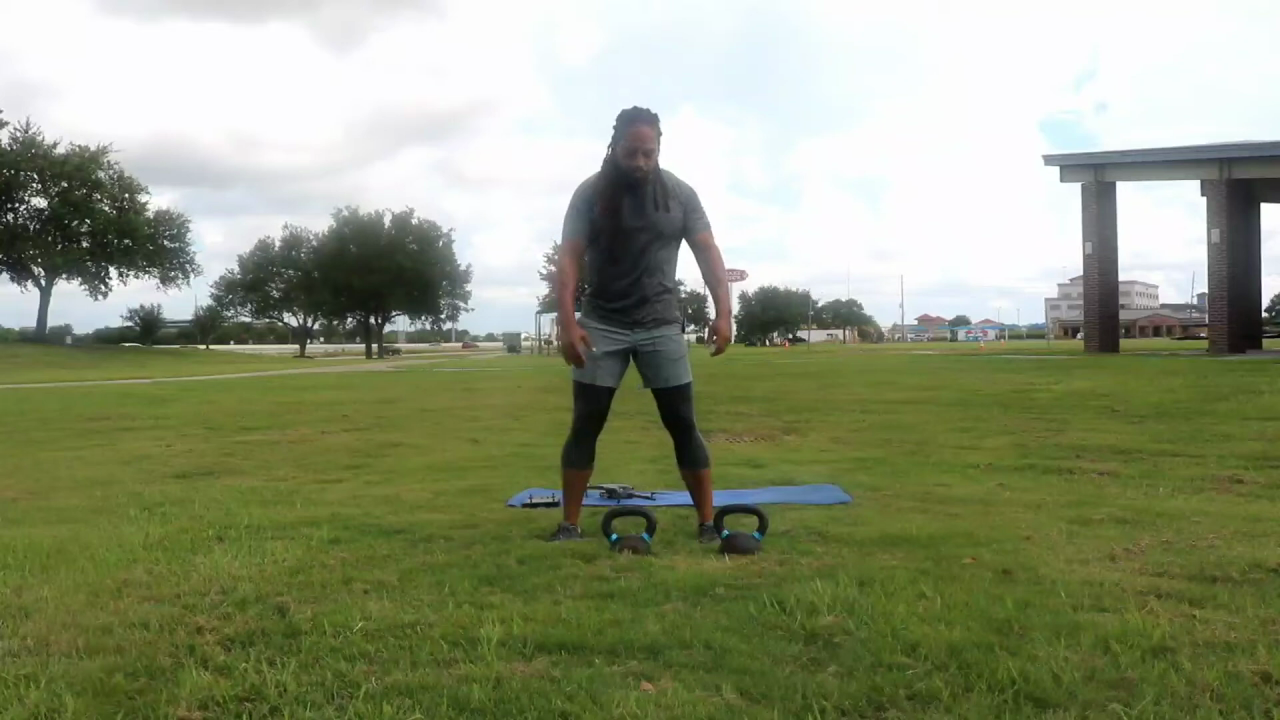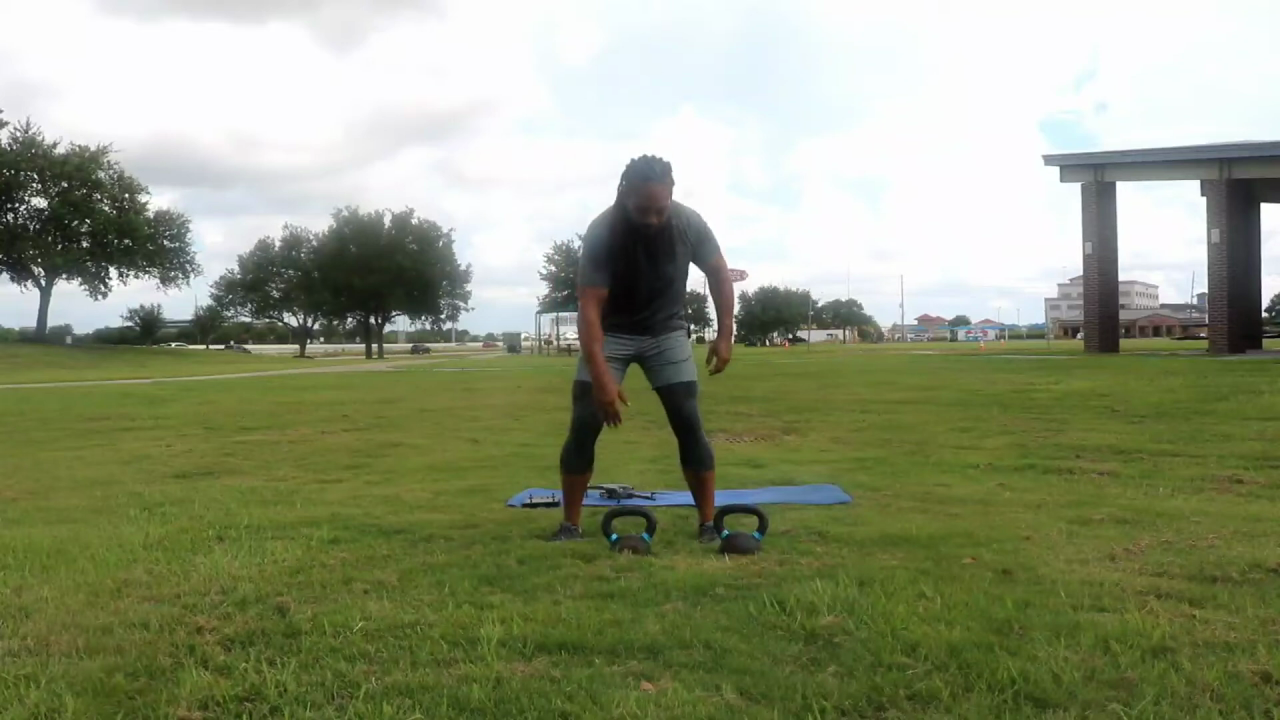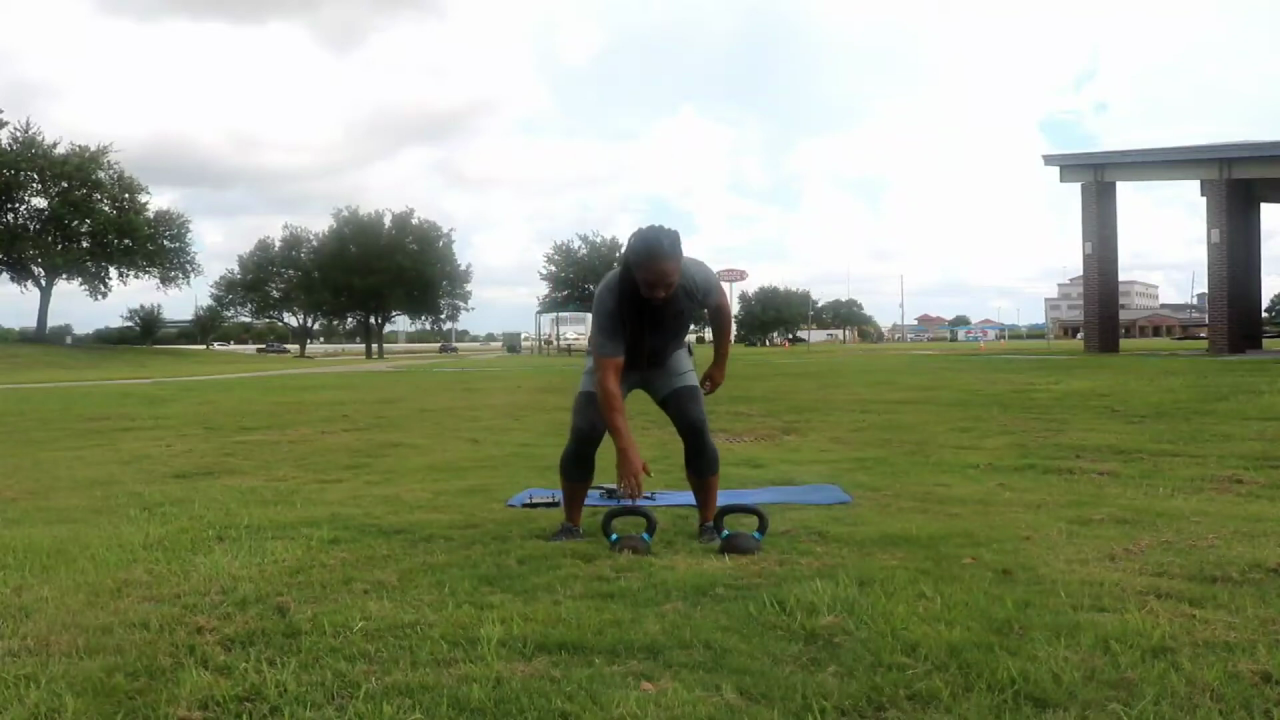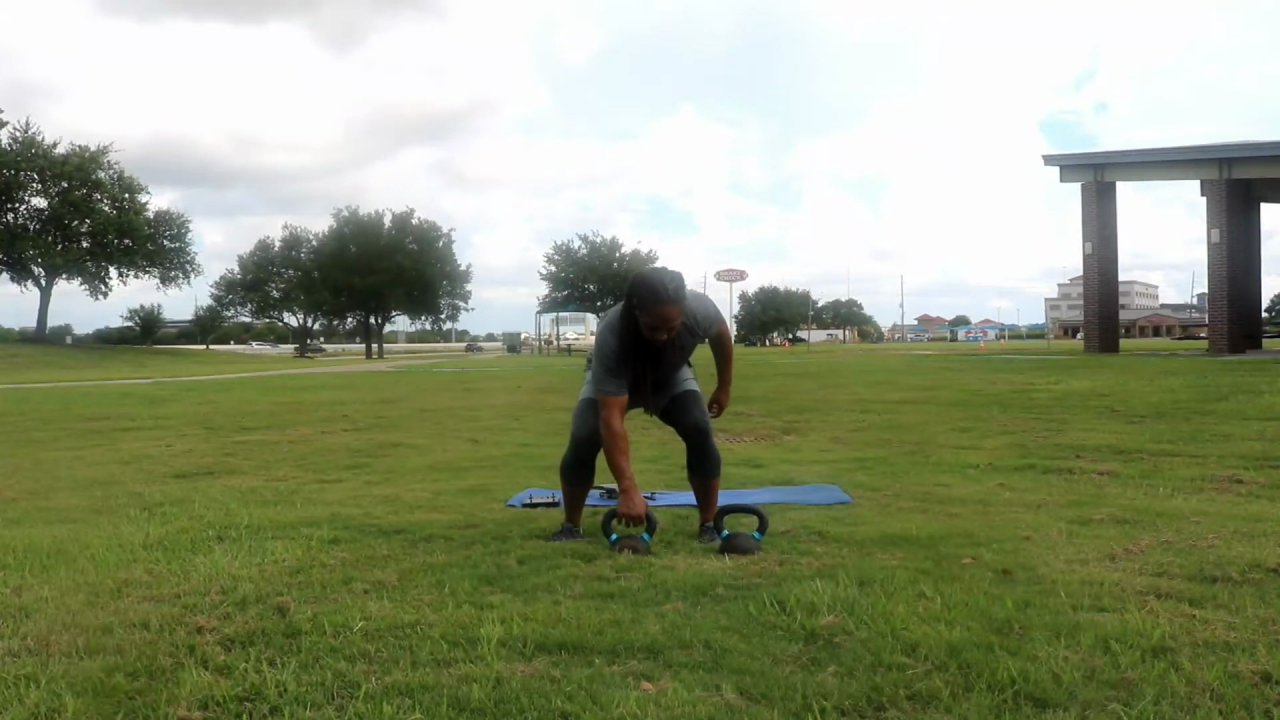
dt=0.3s
person 1, frame 1
left shoulder: (680, 193)
right shoulder: (590, 193)
left elbow: (707, 253)
right elbow: (569, 259)
left wrist: (722, 313)
right wrist: (567, 322)
left hip: (660, 325)
right hip: (602, 325)
left knee: (682, 425)
right knee: (586, 425)
left ankle: (707, 523)
right ankle: (569, 525)
person 1, frame 2
left shoulder: (690, 224)
right shoulder: (602, 232)
left elbow: (718, 274)
right elbow: (589, 307)
left wrist: (725, 335)
right wrist: (601, 378)
left hip: (666, 332)
right hip: (611, 333)
left knee: (689, 424)
right knee: (584, 424)
left ankle: (708, 524)
right ankle: (570, 525)
person 1, frame 3
left shoulder: (698, 276)
right shoulder: (610, 295)
left elbow: (720, 308)
right elbow: (607, 380)
left wrist: (720, 362)
right wrist: (626, 449)
left hip: (669, 358)
right hip: (613, 360)
left knee: (696, 427)
right knee: (584, 432)
left ankle: (708, 524)
right ankle: (570, 525)
person 1, frame 4
left shoulder: (699, 309)
right shoulder: (612, 333)
left elbow: (721, 335)
right elbow: (611, 419)
left wrist: (724, 388)
right wrist: (627, 490)
left hip: (671, 377)
right hip: (613, 381)
left knee: (699, 430)
right knee: (583, 439)
left ankle: (708, 525)
right ankle: (570, 526)
